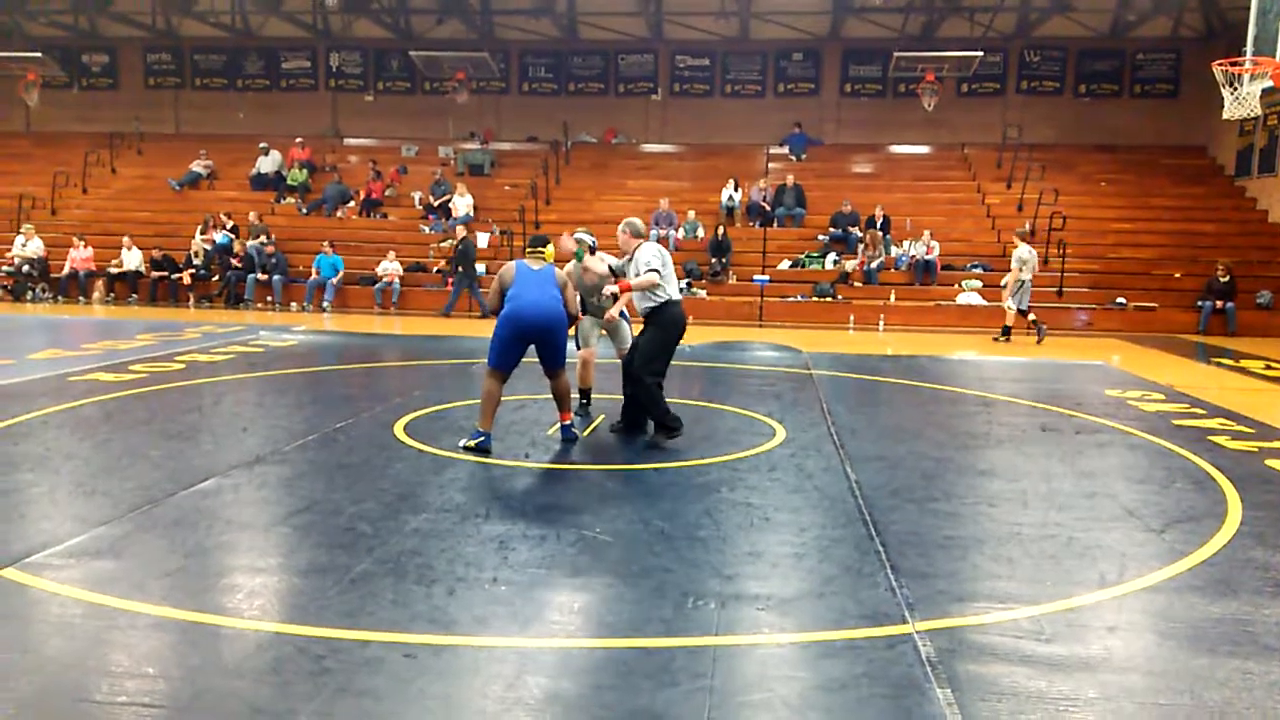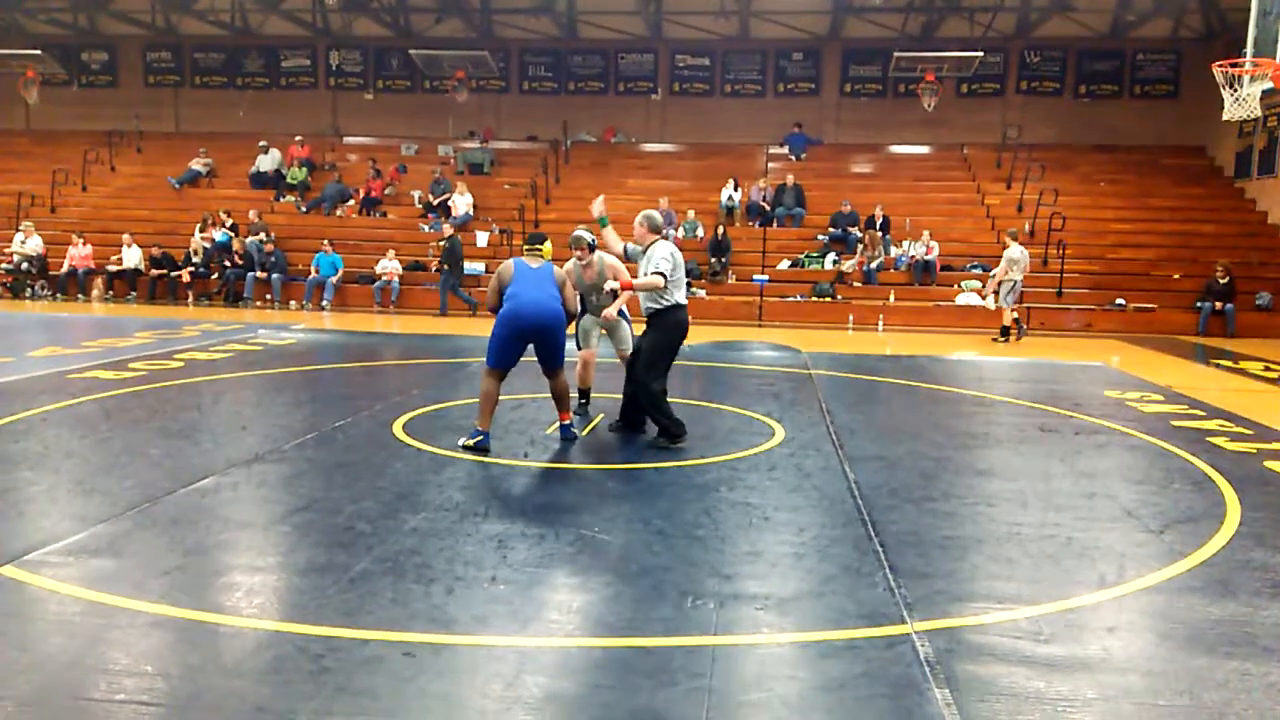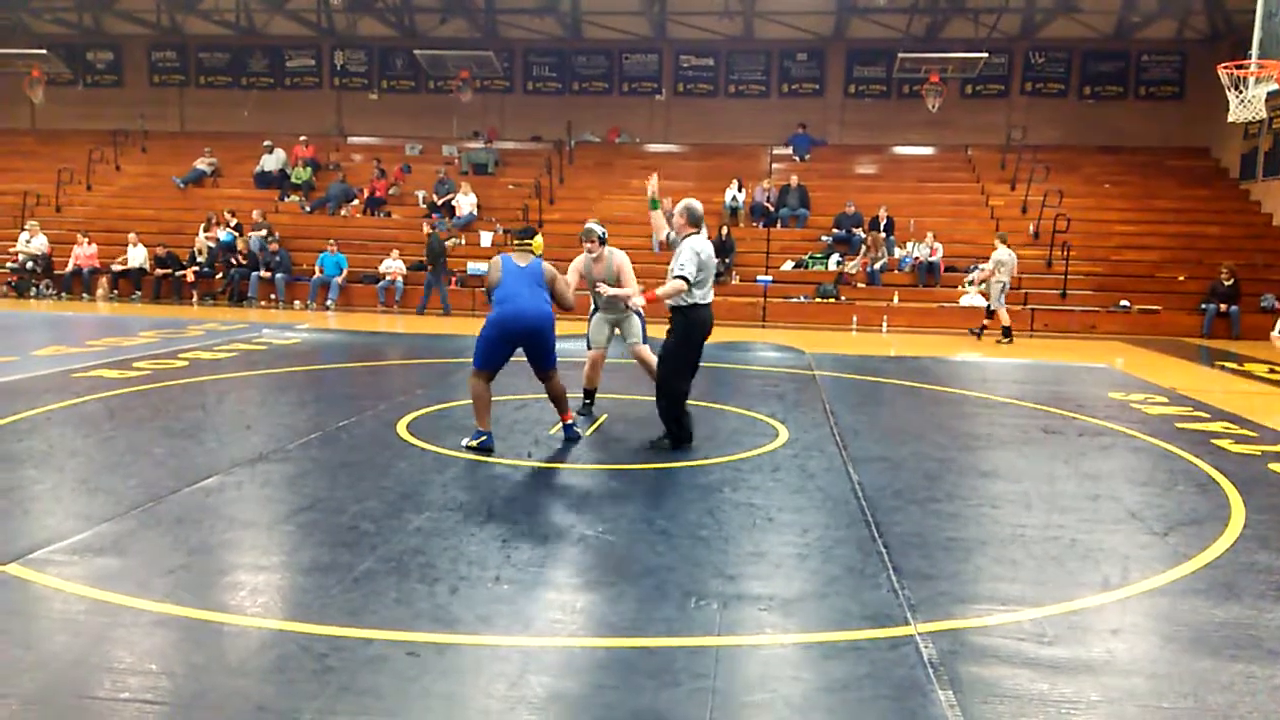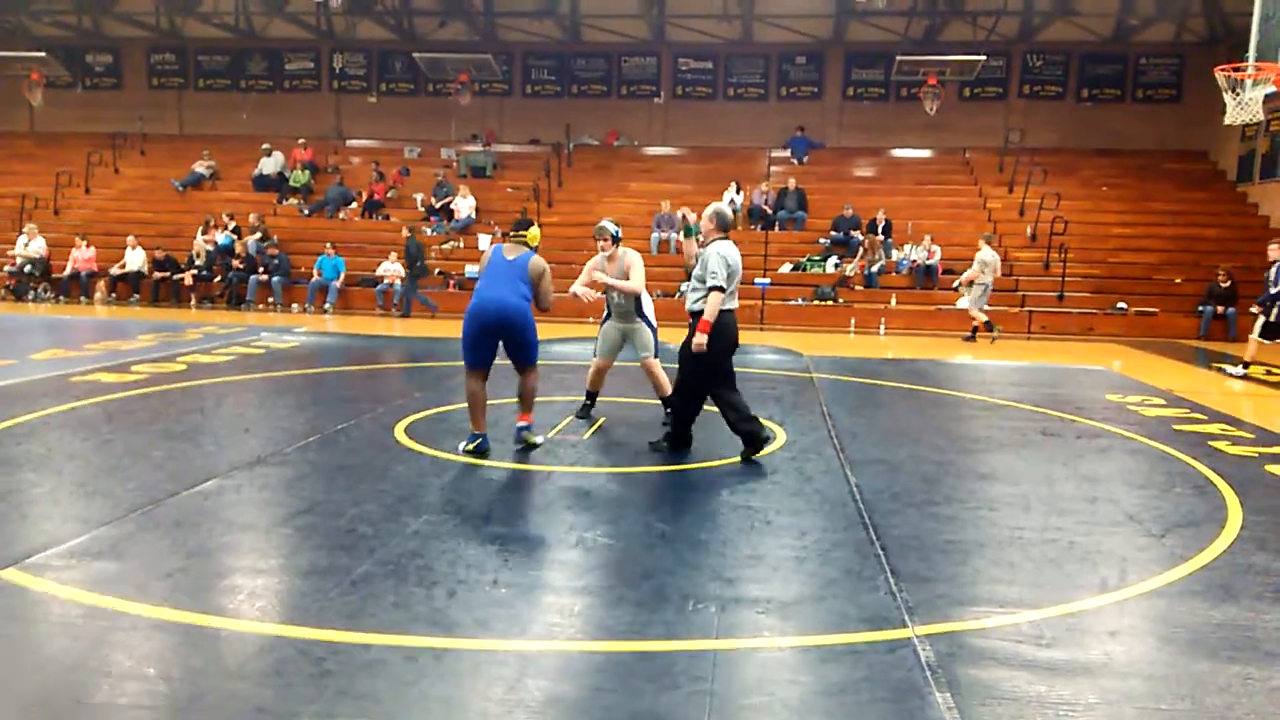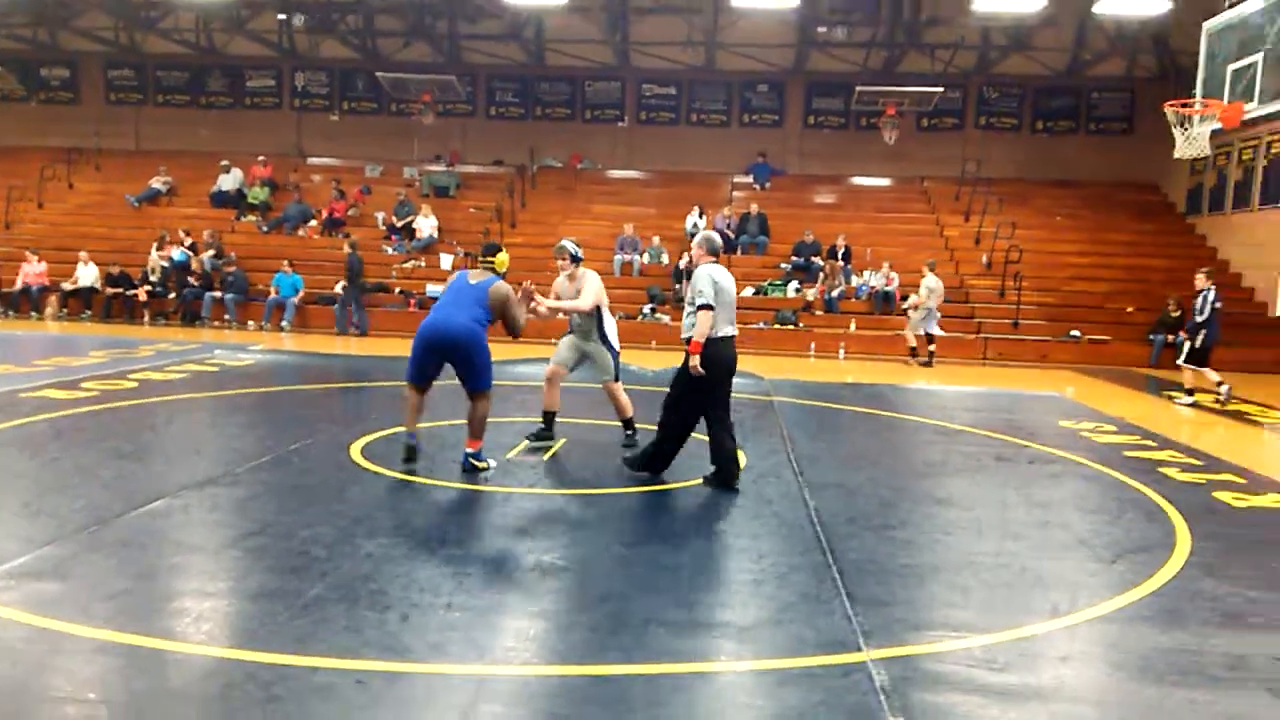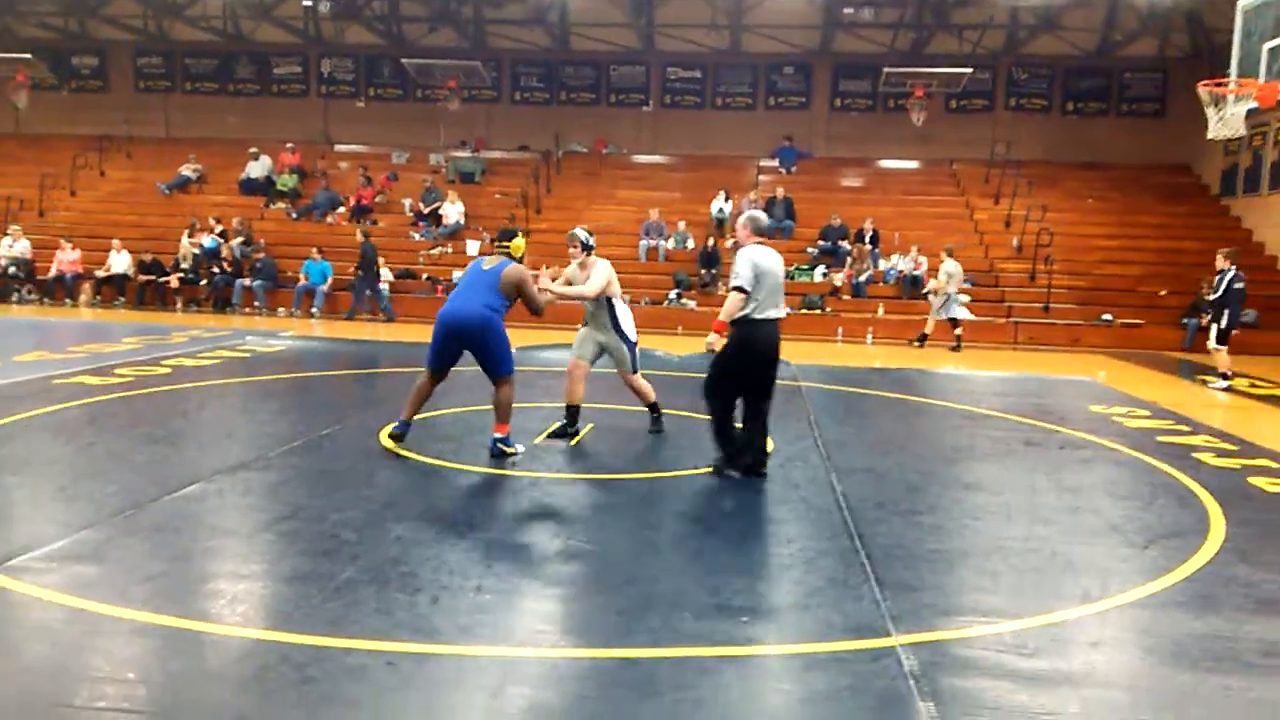
dt=0.2s
person 1, frame 1
left shoulder: (649, 250)
right shoulder: (632, 260)
left elbow: (653, 280)
left wrist: (621, 287)
left hip: (666, 318)
right hip: (656, 319)
left knee: (644, 372)
right knee: (631, 365)
left ankle: (668, 426)
right ankle: (633, 421)
person 1, frame 2
left shoulder: (663, 250)
right shoulder: (645, 251)
left elbow: (657, 281)
right elbow: (617, 248)
left wrist: (622, 284)
right wrist: (601, 219)
left hip: (669, 320)
right hip: (659, 321)
left knee: (647, 377)
right knee: (635, 367)
left ankle: (672, 431)
right ankle: (631, 420)
person 1, frame 3
left shoulder: (692, 246)
right shoulder: (694, 241)
left elbow: (680, 284)
right elbow: (662, 232)
left wrist: (647, 297)
right wrist: (653, 201)
left hip: (689, 317)
right hip: (693, 316)
left knee: (671, 378)
right knee: (673, 373)
left ankle: (678, 436)
right ankle: (677, 430)
person 1, frame 4
left shoulder: (715, 252)
right shoulder: (726, 248)
left elbow: (717, 293)
right elbow: (692, 258)
left wrist: (702, 329)
left hip: (712, 326)
right hip: (724, 325)
left knee: (688, 385)
right knee: (721, 387)
left ankle: (677, 439)
right ankle: (754, 434)
person 1, frame 5
left shoulder: (705, 273)
right shoulder: (725, 275)
left elbow: (705, 313)
left wrist: (695, 350)
right wrist: (687, 273)
left hip: (706, 352)
right hip: (726, 351)
left knee: (677, 410)
right knee: (718, 415)
left ankle: (652, 461)
right ankle: (727, 473)
person 1, frame 6
left shoulder: (747, 254)
right shoulder: (775, 257)
left elbow: (738, 295)
left wrist: (717, 328)
left hip: (748, 333)
right hip: (771, 333)
left knee: (717, 390)
right knee: (757, 400)
left ankle: (733, 455)
right ankle: (754, 459)
person 2, frame 1
left shoulder: (509, 269)
right shoulder: (558, 274)
left elbow: (493, 306)
right elbow: (573, 312)
right wrist: (561, 330)
left hip: (516, 318)
right hip: (553, 319)
left knee: (495, 376)
right knee: (557, 374)
left ankle: (482, 435)
right ankle: (567, 427)
person 2, frame 2
left shoulder: (507, 267)
right shoulder: (557, 272)
left elbow: (491, 305)
right elbow: (572, 310)
right wrist: (559, 328)
left hip: (515, 317)
right hip: (551, 318)
left knee: (493, 375)
right knee: (555, 374)
left ankle: (481, 434)
right ankle: (566, 426)
person 2, frame 3
left shoulder: (497, 263)
right shoulder: (547, 269)
left elbow: (492, 295)
right elbow: (568, 304)
right wrist: (561, 287)
left hip: (502, 322)
right hip: (539, 321)
left knee: (480, 376)
right knee: (549, 377)
left ankle: (483, 435)
right ankle: (569, 425)
person 2, frame 4
left shoulder: (490, 252)
right shoulder: (538, 263)
right elbow: (544, 305)
right wrist: (539, 286)
left hip: (480, 312)
right hip: (518, 315)
left knee: (475, 375)
right knee: (528, 371)
left ankle: (479, 436)
right ankle: (524, 427)
person 2, frame 5
left shoulder: (456, 277)
right shoulder: (504, 289)
right elbow: (516, 331)
right wrist: (523, 304)
left hip: (430, 331)
right hip: (469, 337)
left knee: (416, 387)
right knee: (480, 396)
left ankle: (410, 437)
right ankle: (473, 455)
person 2, frame 6
left shoulder: (477, 263)
right shoulder: (519, 271)
right elbow: (538, 309)
right wrist: (533, 287)
left hip: (449, 319)
right hip: (484, 325)
left knee: (432, 376)
right knee: (504, 381)
left ankle: (402, 425)
right ankle: (501, 440)
person 3, frame 1
left shoulder: (610, 263)
right shoulder: (569, 270)
left wrist: (616, 309)
left hip: (614, 314)
right hip: (588, 316)
left knee: (628, 355)
right knee: (585, 357)
right ankle: (584, 401)
person 3, frame 2
left shoulder: (610, 263)
right shoulder: (569, 269)
left elbow: (629, 288)
left wrist: (614, 308)
left hip: (614, 312)
right hip: (588, 316)
left knee: (627, 356)
right knee: (586, 358)
right ankle: (583, 400)
person 3, frame 3
left shoulder: (618, 258)
right shoulder: (579, 263)
left elbow: (632, 290)
left hip: (627, 311)
right hip: (601, 313)
left knee: (642, 353)
right knee: (594, 357)
right ankle: (588, 400)
person 3, frame 4
left shoulder: (632, 257)
right shoulder: (596, 262)
left elbow: (637, 288)
right elbow: (575, 288)
left wrist: (609, 280)
right wrist: (580, 290)
left hip: (640, 318)
right hip: (613, 319)
left knee: (650, 365)
right knee: (599, 365)
left ankle: (671, 409)
right ankle: (588, 402)
person 3, frame 5
left shoulder: (591, 278)
right shoulder: (559, 282)
left elbow: (584, 305)
right elbow: (545, 312)
left wrist: (551, 304)
right wrist: (538, 307)
left hip: (602, 339)
right hip: (575, 337)
left knee: (613, 388)
right knee: (551, 374)
left ankle: (630, 430)
right ankle: (547, 428)
person 3, frame 6
left shoulder: (602, 268)
right shoulder: (571, 270)
left elbow: (589, 292)
right elbow: (553, 292)
left wrist: (553, 287)
left hip: (618, 330)
right hip: (592, 328)
left knee: (632, 379)
right knee: (574, 369)
left ankle: (656, 415)
right ankle: (570, 424)
